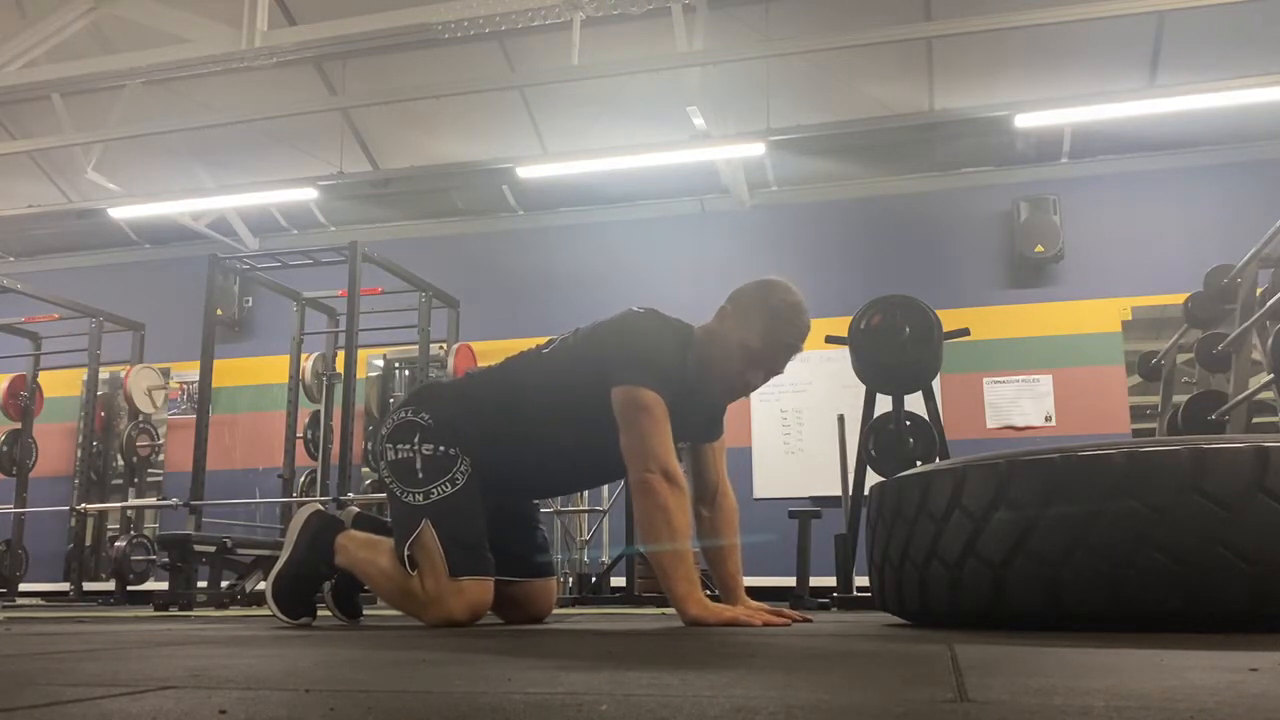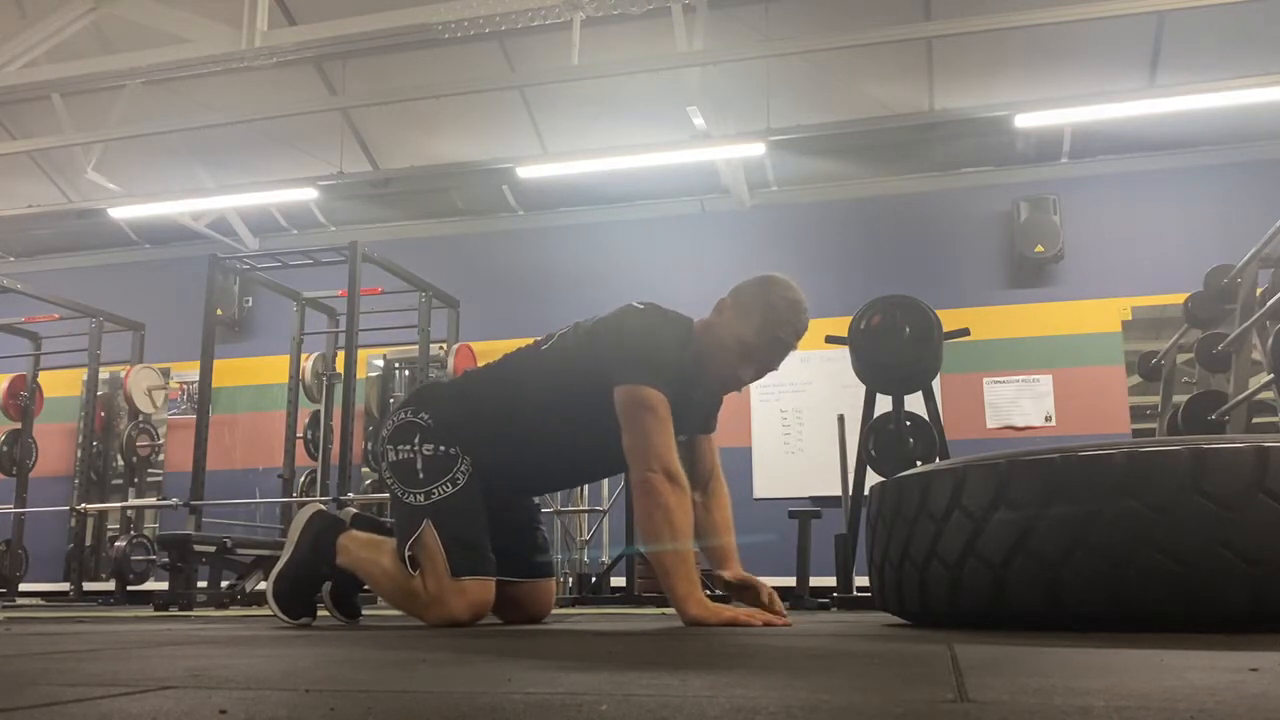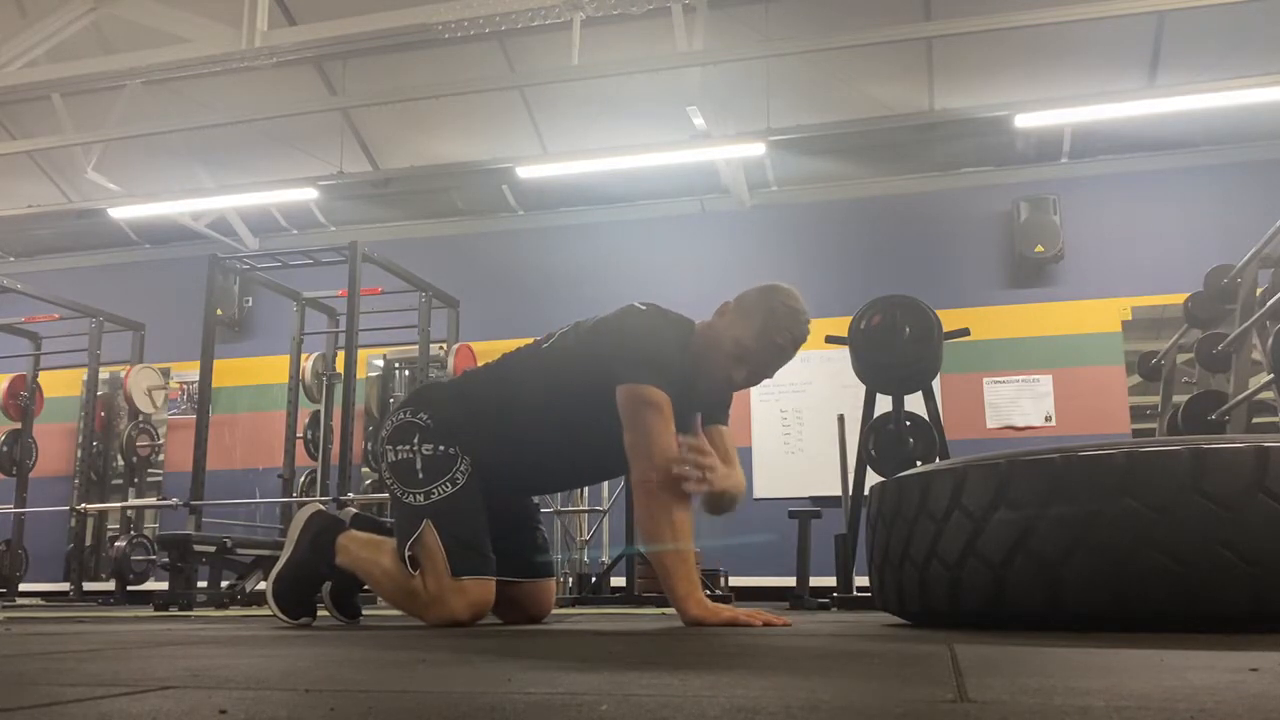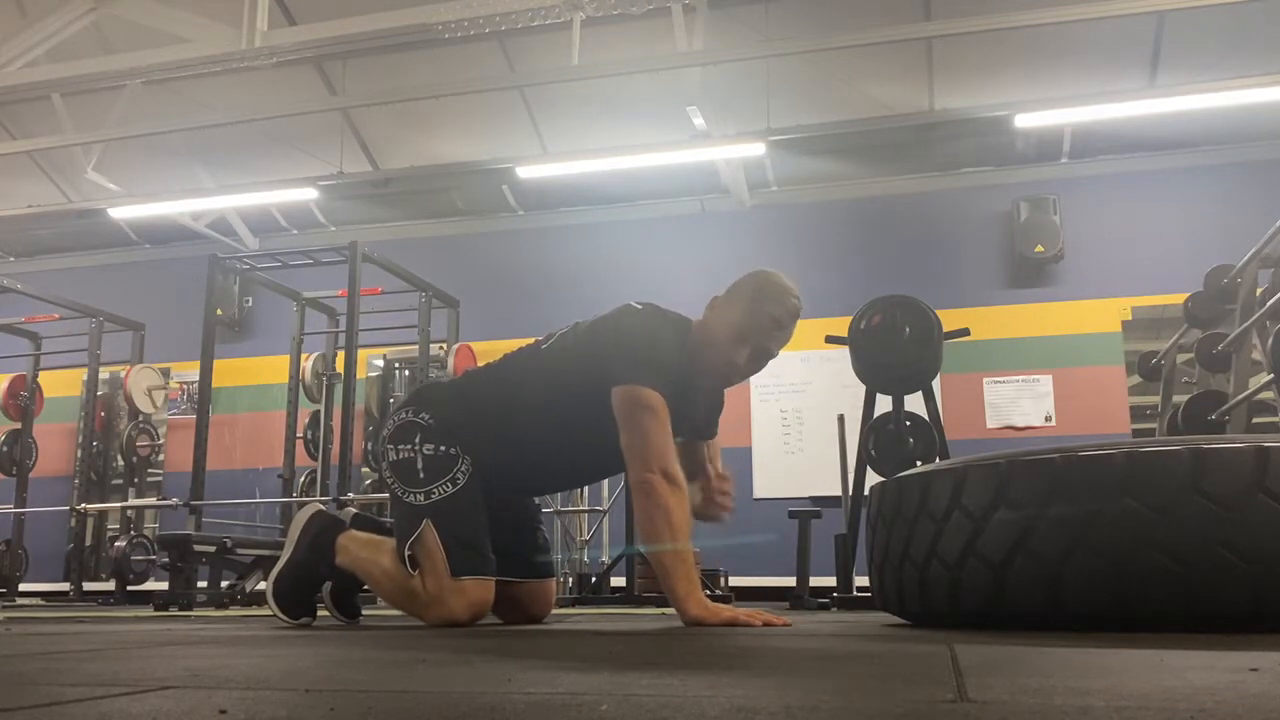
dt=0.3s
person 1, frame 1
left shoulder: (705, 387)
right shoulder: (648, 345)
left elbow: (712, 495)
right elbow: (655, 477)
left wrist: (736, 597)
right wrist: (692, 603)
left hip: (494, 463)
right hip: (434, 433)
left knee: (531, 604)
right knee: (457, 603)
left ankle: (370, 537)
right ankle: (326, 540)
person 1, frame 2
left shoulder: (702, 379)
right shoulder: (649, 339)
left elbow: (704, 482)
right elbow: (657, 475)
left wrist: (731, 572)
right wrist: (692, 603)
left hip: (494, 461)
right hip: (435, 432)
left knee: (531, 606)
right knee: (459, 604)
left ankle: (366, 539)
right ankle: (327, 541)
person 1, frame 3
left shoulder: (707, 384)
right shoulder: (650, 339)
left elbow: (728, 489)
right elbow: (653, 476)
left wrist: (712, 478)
right wrist: (693, 603)
left hip: (494, 461)
right hip: (434, 432)
left knee: (531, 605)
right knee: (460, 601)
left ankle: (370, 538)
right ankle: (329, 541)
person 1, frame 4
left shoulder: (704, 387)
right shoulder: (646, 339)
left elbow: (685, 484)
right elbow: (654, 477)
left wrist: (710, 497)
right wrist: (692, 603)
left hip: (493, 461)
right hip: (436, 432)
left knee: (532, 606)
right knee: (459, 603)
left ankle: (369, 538)
right ankle: (328, 540)
